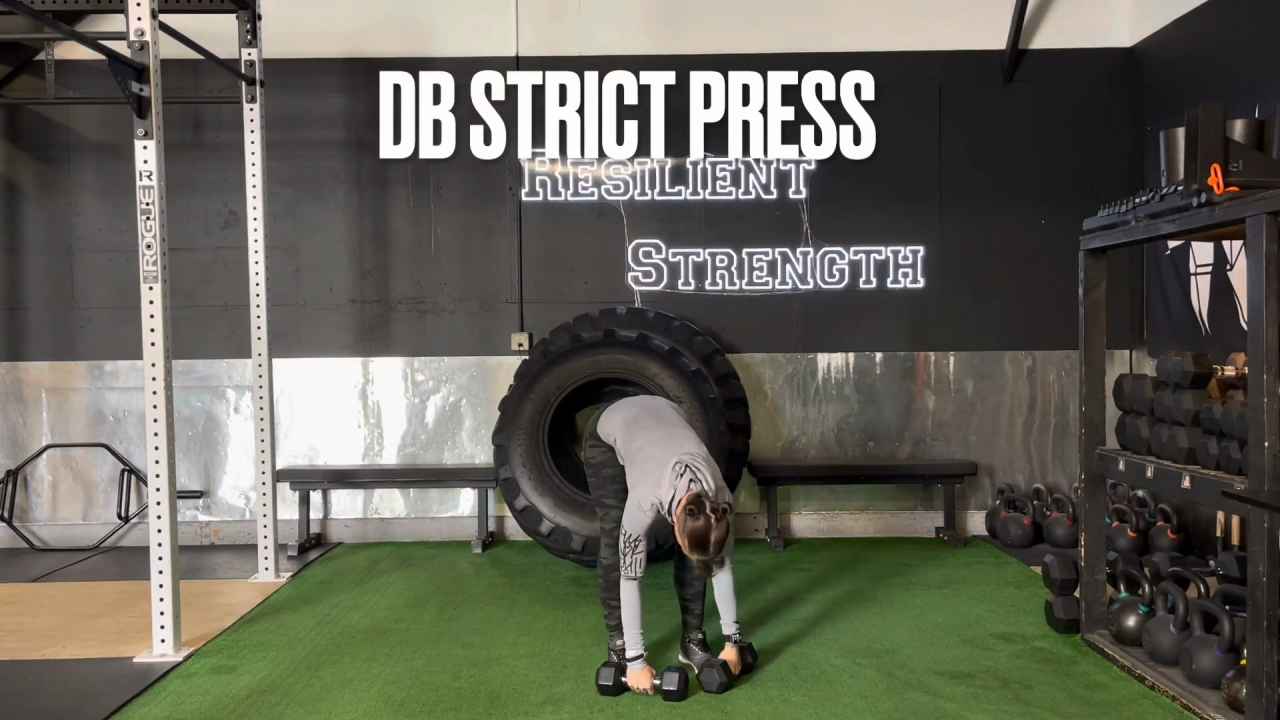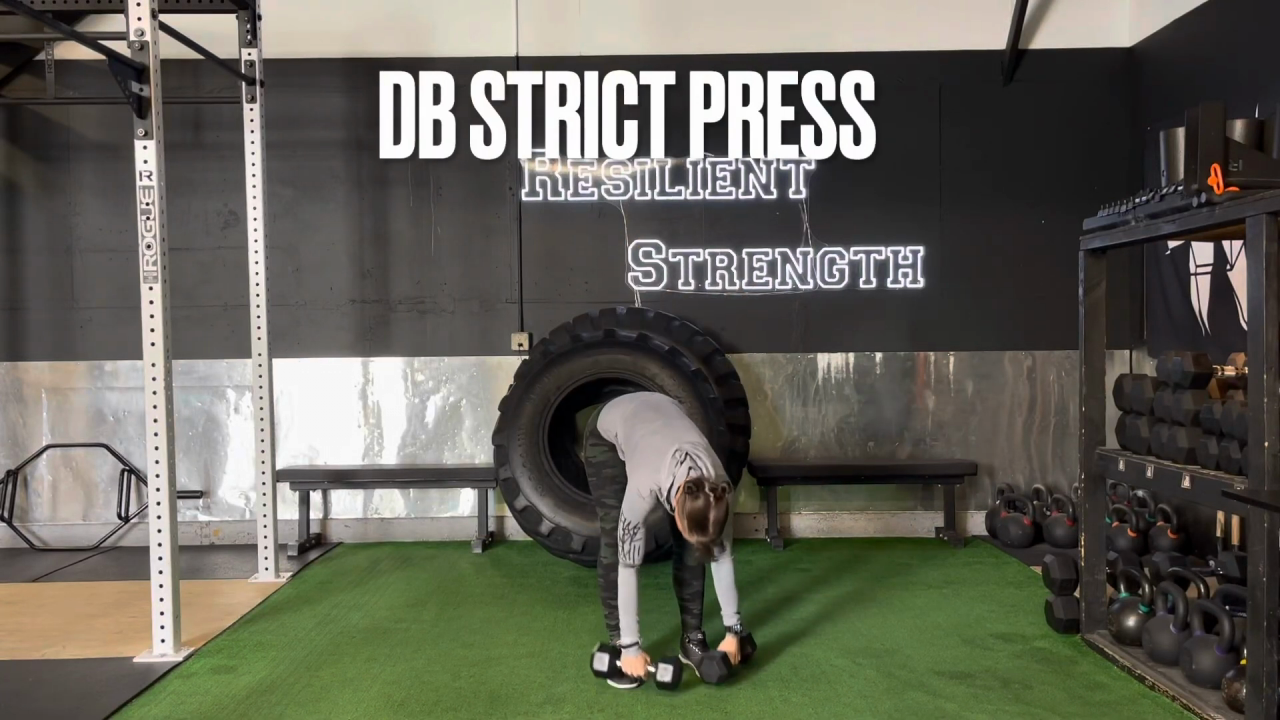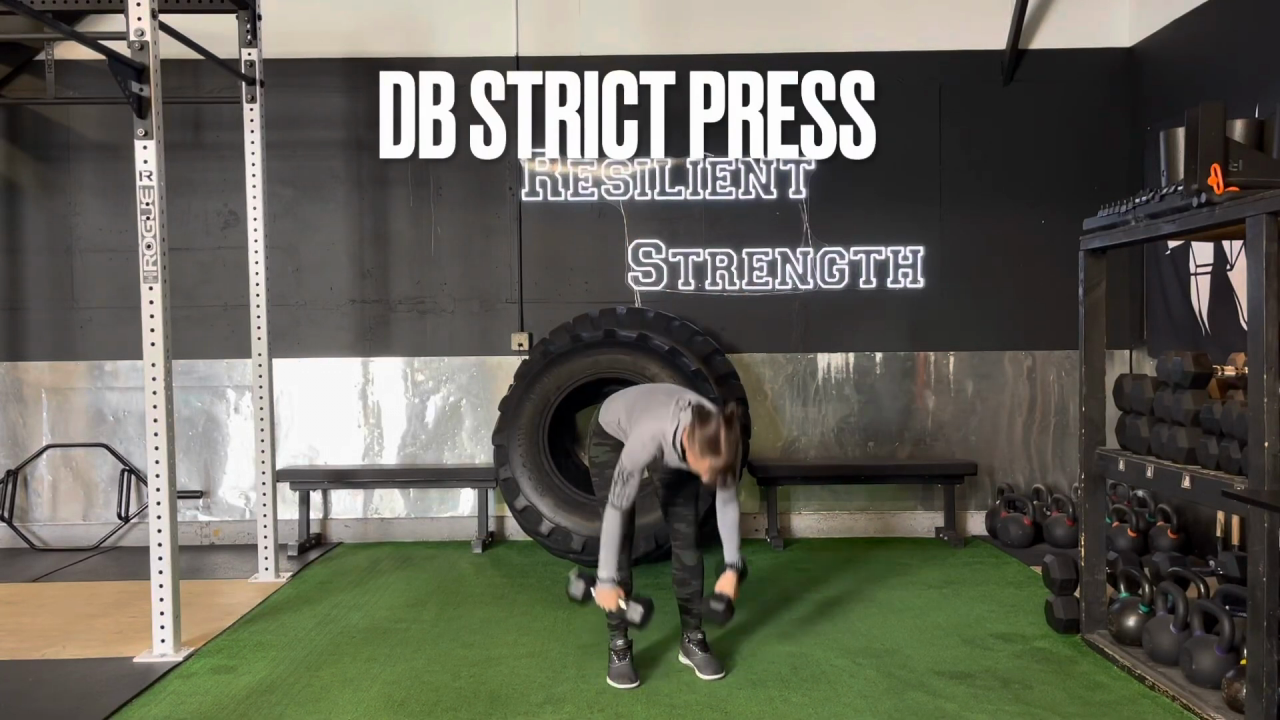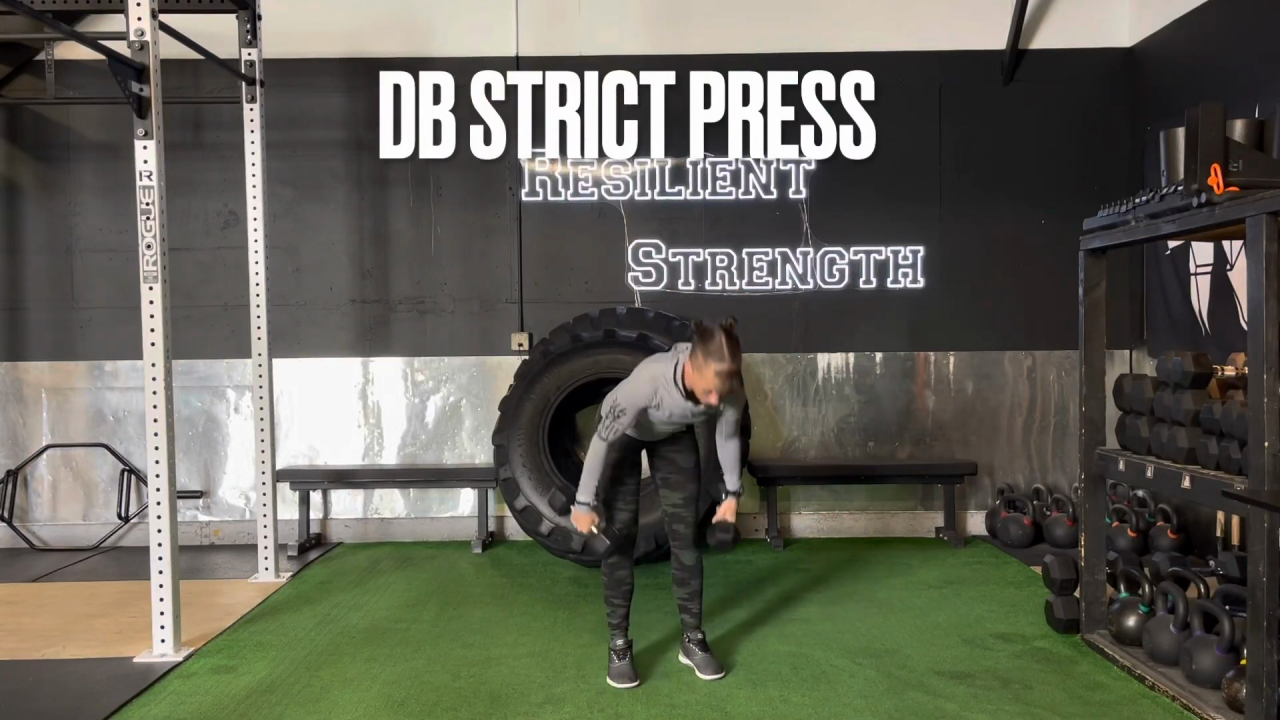
dt=0.2s
person 1, frame 1
left shoulder: (717, 501)
right shoulder: (647, 497)
left elbow: (722, 568)
right elbow: (630, 576)
left wrist: (732, 640)
right wrist: (636, 659)
right hip: (609, 433)
left knee: (700, 556)
right knee: (615, 538)
left ankle: (693, 638)
right ankle: (618, 645)
person 1, frame 2
left shoulder: (717, 490)
right shoulder: (646, 485)
left elbow: (722, 558)
right elbow: (629, 564)
left wrist: (733, 630)
right wrist: (631, 647)
right hip: (609, 432)
left knee: (690, 547)
right knee: (616, 538)
left ankle: (693, 638)
right ankle: (617, 645)
person 1, frame 3
left shoulder: (719, 444)
right shoulder: (650, 435)
left elbow: (728, 500)
right elbow: (616, 507)
left wrist: (732, 566)
right wrist: (605, 579)
left hip: (670, 424)
right hip: (614, 433)
left knee: (686, 538)
right knee: (620, 538)
left ankle: (692, 639)
right ankle: (618, 646)
person 1, frame 4
left shoulder: (726, 387)
right shoulder: (650, 377)
left elbow: (728, 438)
right elbow: (603, 438)
left wrist: (731, 494)
right wrist: (584, 502)
left hip: (674, 437)
right hip: (626, 432)
left knee: (685, 534)
right knee: (621, 535)
left ankle: (693, 639)
right ankle: (619, 645)
